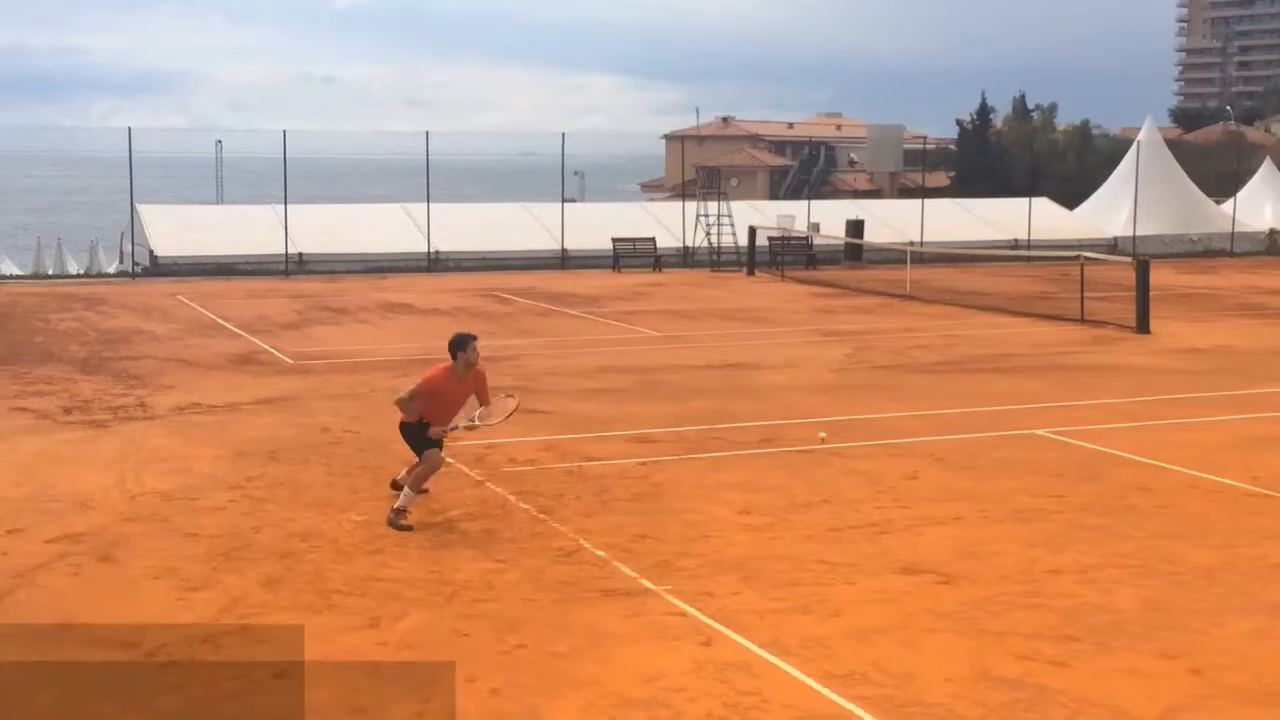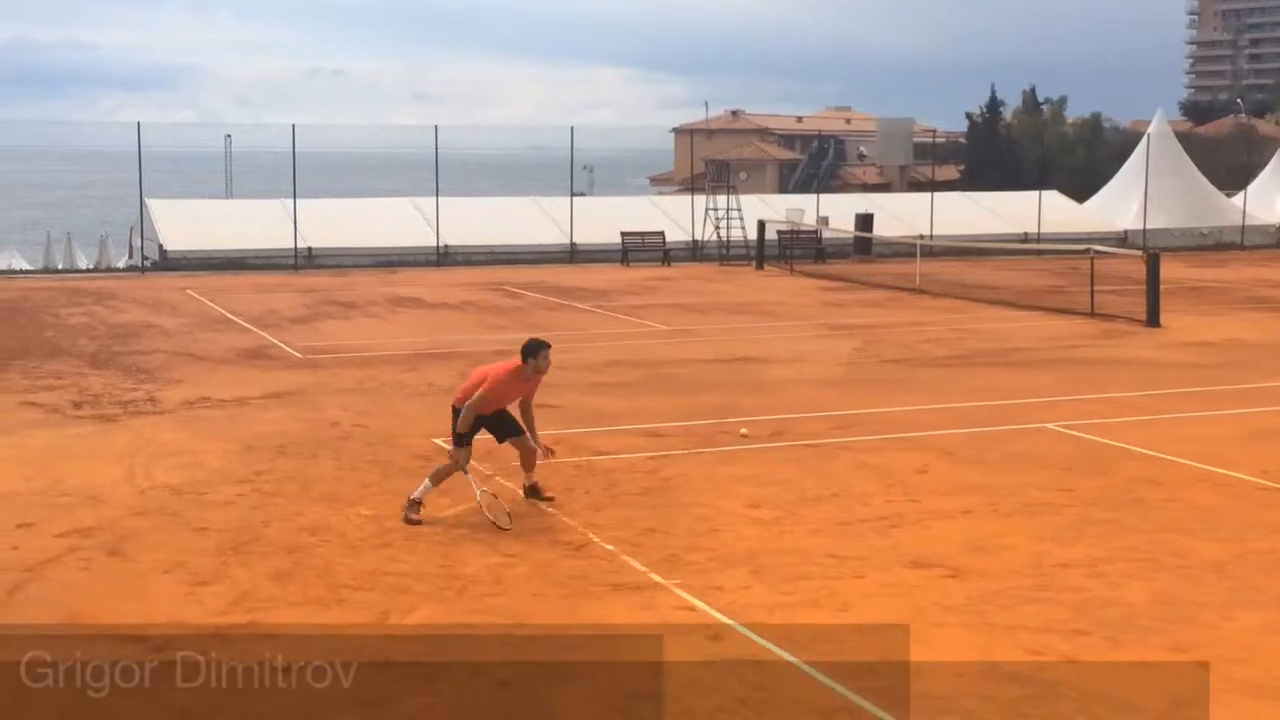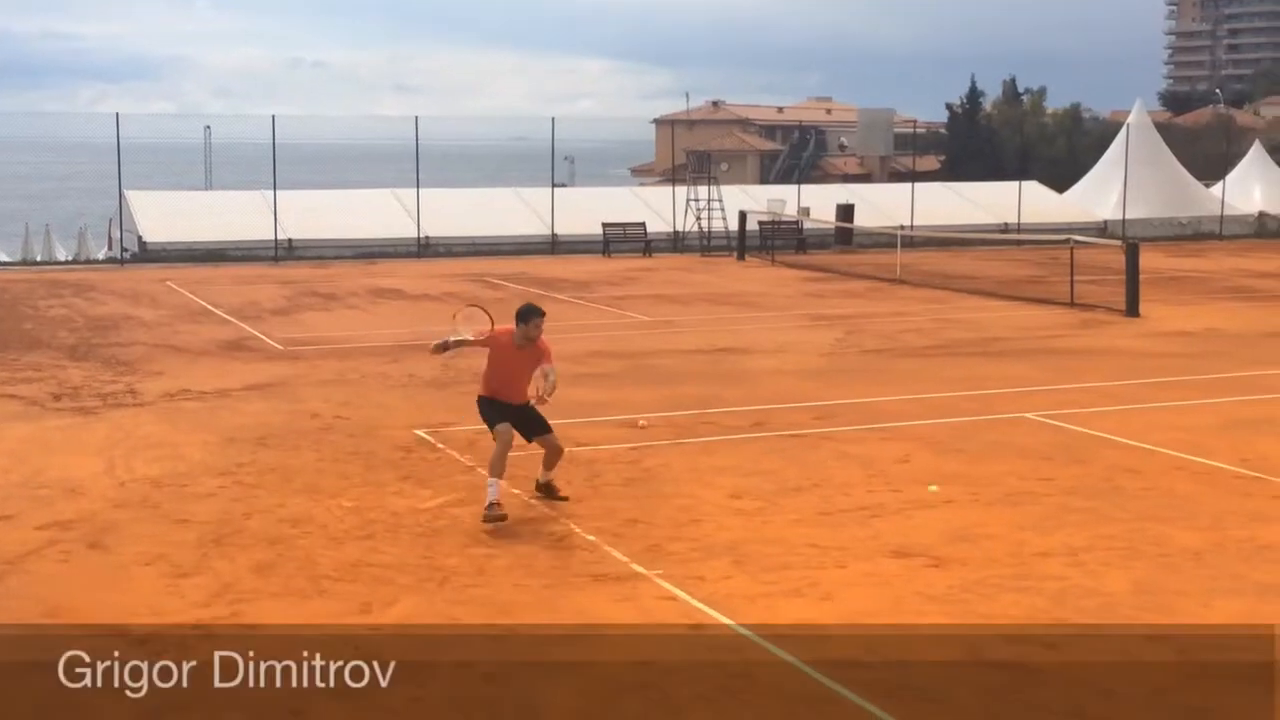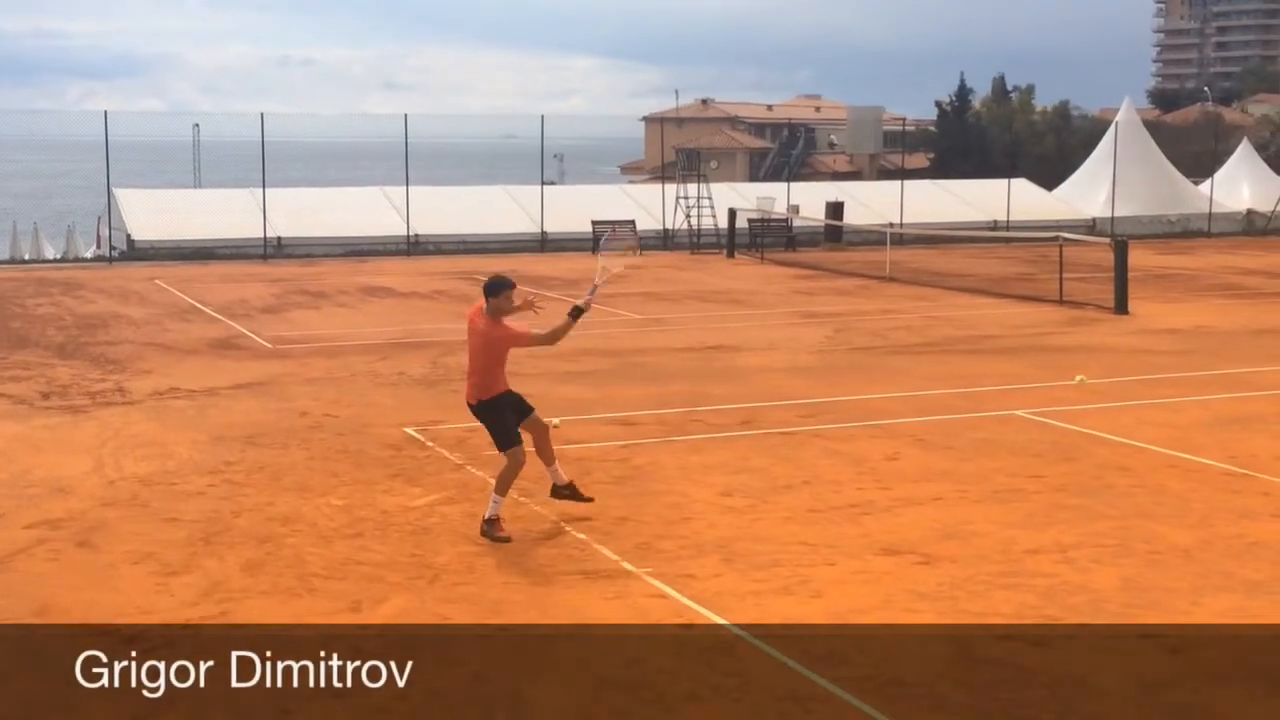
dt=0.4s
person 1, frame 1
left shoulder: (478, 375)
right shoulder: (437, 375)
left elbow: (485, 407)
right elbow: (402, 401)
right wrist: (426, 428)
left hip: (439, 423)
right hip: (415, 423)
left knee: (429, 462)
right knee: (434, 462)
left ankle: (401, 482)
right ankle: (399, 509)
person 1, frame 2
left shoulder: (536, 377)
right shoulder: (504, 377)
left elbow: (526, 407)
right elbow: (470, 407)
left wrist: (536, 440)
right wrist: (459, 445)
left hip: (494, 409)
right hip: (466, 406)
left knee: (529, 450)
right knee: (460, 459)
left ankle: (531, 485)
right ankle: (415, 500)
person 1, frame 3
left shoulder: (541, 348)
right shoulder: (497, 337)
left elbow: (551, 378)
right elbow: (462, 341)
left wrist: (545, 394)
right wrist: (445, 345)
left hip: (520, 403)
right hip: (492, 400)
left knee: (555, 447)
right knee: (505, 438)
left ankle: (544, 482)
right ankle: (492, 505)
person 1, frame 4
left shoulder: (479, 309)
right shoulder: (500, 333)
right elbow: (549, 339)
left wrist: (514, 307)
right wrist: (575, 314)
left hip: (497, 392)
right hip: (485, 401)
left knee: (540, 428)
right knee: (517, 457)
left ankle: (561, 485)
right ankle: (490, 520)
